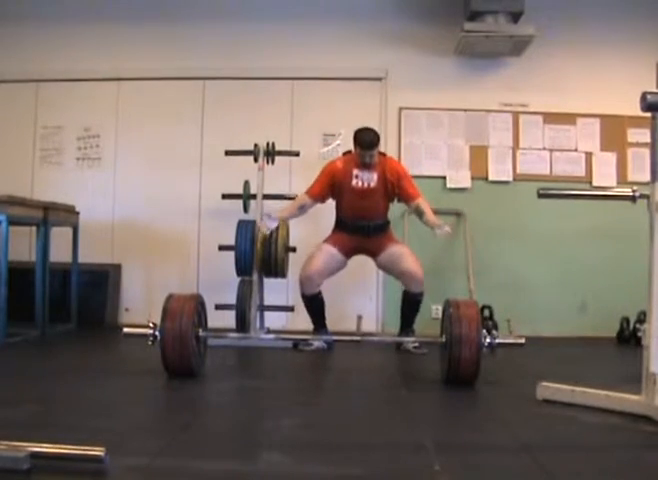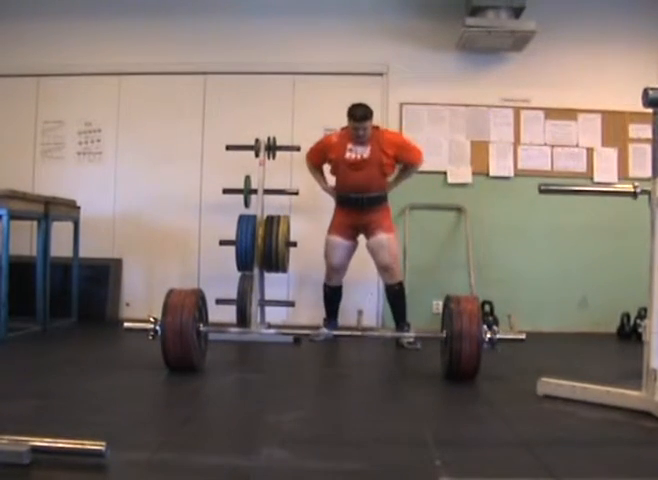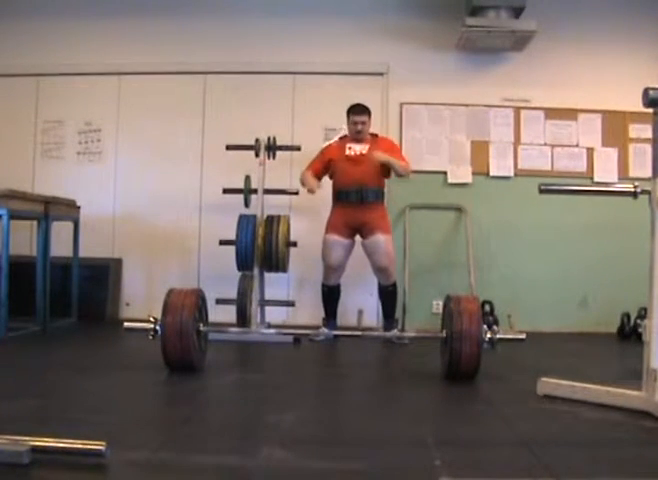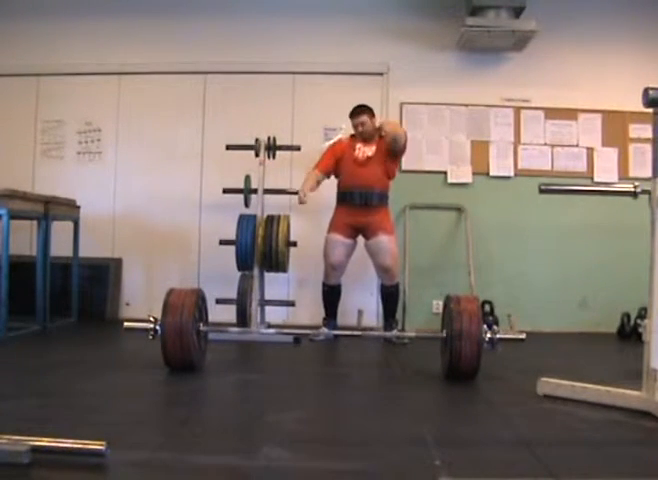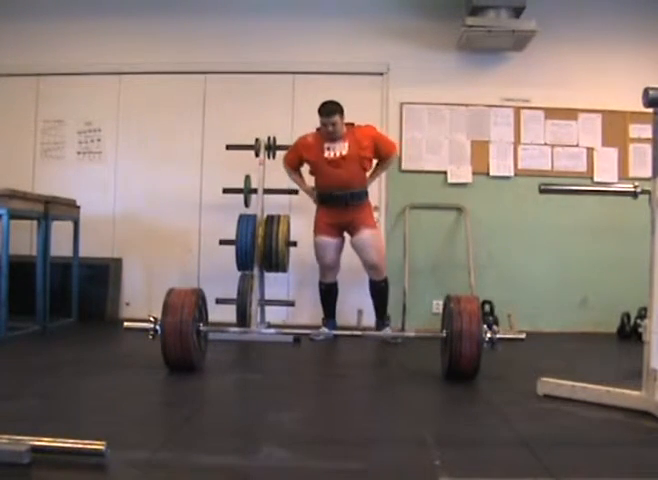
dt=1s
person 1, frame 1
left shoulder: (393, 168)
right shoulder: (337, 168)
left elbow: (416, 201)
right elbow: (308, 199)
left wrist: (434, 223)
right wrist: (279, 218)
left hip: (380, 236)
right hip: (344, 234)
left knee: (415, 277)
right knee: (308, 277)
left ankle: (406, 335)
right ankle: (321, 334)
person 1, frame 2
left shoulder: (390, 140)
right shoulder: (332, 142)
left elbow: (416, 160)
right elbow: (312, 161)
left wrist: (390, 185)
right wrist: (327, 188)
left hip: (377, 212)
right hip: (344, 213)
left knee: (390, 270)
right knee: (333, 269)
left ankle: (403, 329)
right ankle: (330, 324)
person 1, frame 3
left shoulder: (384, 145)
right shoulder: (332, 148)
left elbow: (405, 170)
right elbow: (307, 172)
left wrist: (388, 160)
right wrist: (309, 180)
left hip: (374, 213)
right hip: (341, 213)
left knee: (386, 270)
right knee: (331, 269)
left ankle: (391, 326)
right ankle: (329, 324)
person 1, frame 4
left shoulder: (388, 147)
right shoulder: (341, 146)
left elbow: (400, 136)
right elbow: (319, 172)
left wrist: (383, 127)
right wrist: (305, 190)
left hip: (377, 215)
right hip: (344, 214)
left knee: (389, 270)
right knee: (332, 269)
left ankle: (390, 326)
right ankle: (329, 324)
person 1, frame 5
left shoulder: (366, 135)
right shoulder: (308, 143)
left elbow: (391, 153)
right elbow: (289, 164)
left wrist: (373, 177)
right wrist: (304, 187)
left hip: (359, 210)
right hip: (326, 213)
left knee: (376, 265)
right knee: (327, 269)
left ankle: (383, 323)
right ankle: (329, 324)
